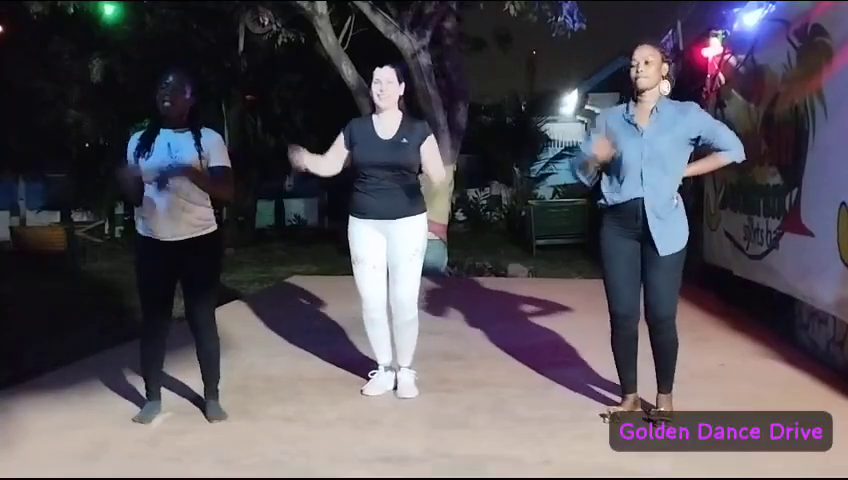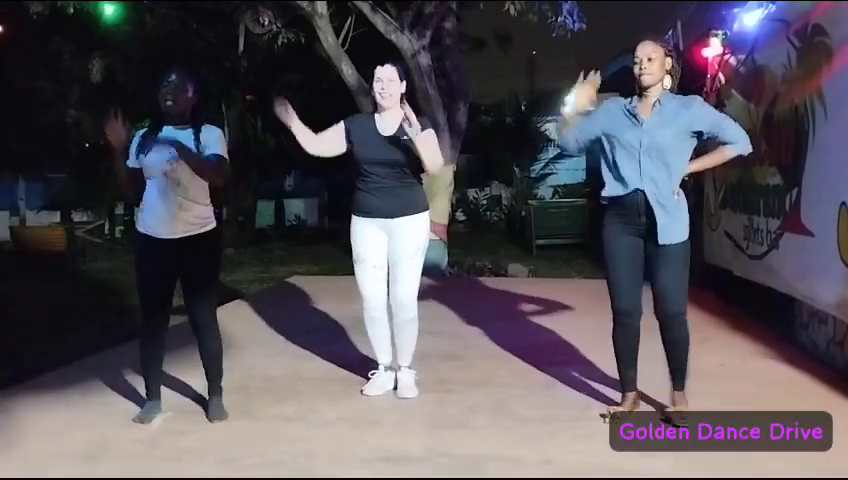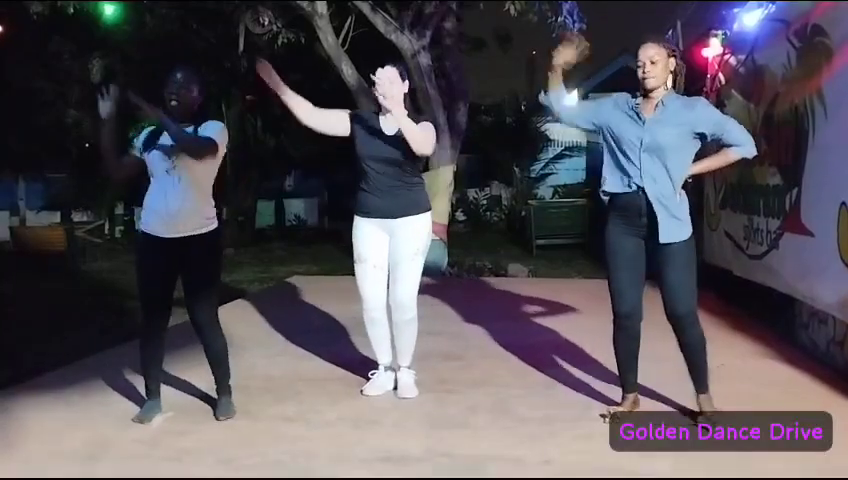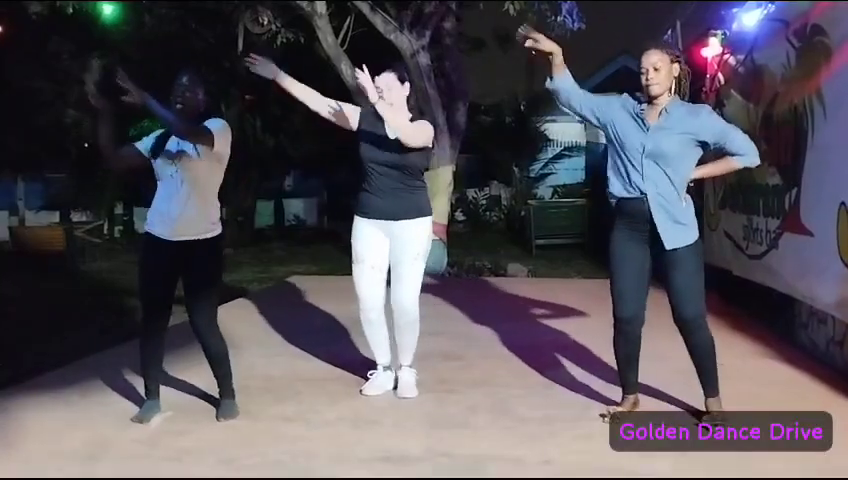
dt=0.1s
person 1, frame 1
left shoulder: (686, 114)
right shoulder: (609, 119)
left elbow: (733, 149)
right elbow: (584, 175)
left wrist: (681, 172)
right wrist: (593, 158)
left hip: (664, 225)
right hip: (618, 224)
left knee: (661, 315)
right knee: (622, 314)
left ankle: (665, 396)
right ankle: (629, 395)
person 1, frame 2
left shoulder: (690, 108)
right shoulder: (614, 111)
left elbow: (739, 142)
right elbow: (569, 141)
left wrist: (687, 167)
right wrist: (576, 109)
left hip: (668, 220)
right hip: (622, 219)
left knee: (672, 311)
right knee: (625, 312)
left ankle: (678, 393)
right ankle: (630, 394)
person 1, frame 3
left shoulder: (693, 109)
right shoulder: (615, 108)
left elbow: (744, 145)
right elbow: (566, 111)
left wrist: (690, 169)
right wrist: (558, 69)
left hip: (670, 221)
right hip: (623, 219)
left knee: (682, 311)
right knee: (625, 313)
left ankle: (703, 395)
right ankle: (629, 395)
person 1, frame 4
left shoulder: (697, 117)
right shoulder: (621, 111)
left elbow: (747, 153)
right elbow: (573, 98)
left wrist: (693, 173)
right wrist: (556, 55)
left hip: (675, 226)
right hip: (628, 225)
left knee: (690, 316)
right knee: (627, 317)
left ankle: (713, 399)
right ankle: (629, 396)
person 2, frame 1
left shoulder: (209, 139)
right shoulder: (140, 141)
left elbow: (226, 189)
right elbow: (133, 194)
left wrist: (188, 171)
right wrist: (131, 186)
left hip: (200, 242)
right hip: (153, 244)
left knee: (202, 321)
right knee: (154, 321)
left ankle: (212, 397)
right ankle: (152, 399)
person 2, frame 2
left shoulder: (210, 134)
right shoulder: (144, 137)
left elbow: (217, 175)
right elbow: (131, 190)
left wrist: (178, 146)
right wrist: (117, 151)
left hip: (198, 239)
right hip: (152, 240)
left knee: (203, 319)
right knee: (152, 320)
left ankle: (215, 395)
right ankle: (153, 398)
person 2, frame 3
left shoulder: (213, 130)
right shoulder: (150, 137)
left elbow: (198, 150)
right elbow: (116, 170)
left wrist: (156, 114)
right wrist: (107, 120)
left hip: (200, 239)
right hip: (154, 240)
left knee: (205, 318)
right knee: (153, 320)
left ankle: (224, 392)
right ankle: (152, 398)
person 2, frame 4
left shoulder: (218, 129)
right shoulder: (159, 138)
left elbow: (189, 132)
right elbow: (115, 158)
left wrist: (143, 99)
right wrist: (103, 110)
left hip: (202, 243)
right hip: (158, 241)
left knee: (204, 323)
right knee: (153, 321)
left ankle: (227, 394)
right ankle: (152, 398)
person 3, frame 1
left shoulder: (418, 130)
right shoulder: (355, 129)
left elbow: (436, 173)
right elbow: (330, 165)
left wrist: (435, 173)
right wrist: (305, 159)
left hip: (407, 222)
right hip: (364, 223)
left knee: (404, 300)
right knee: (371, 301)
left ankle: (406, 371)
right ankle: (384, 369)
person 3, frame 2
left shoulder: (419, 128)
right shoulder: (356, 124)
left elbow: (432, 163)
right elbow: (317, 146)
left wrist: (414, 130)
right wrist: (292, 122)
left hip: (410, 220)
right hip: (367, 221)
left knee: (403, 299)
right knee: (372, 299)
left ankle: (406, 371)
right ankle: (385, 369)
person 3, frame 3
left shoulder: (420, 125)
right shoulder: (359, 121)
left elbow: (422, 146)
right elbow: (312, 116)
left wrist: (397, 110)
right wrist: (277, 85)
left hip: (410, 220)
right hip: (368, 222)
left knee: (403, 300)
right knee: (371, 299)
left ankle: (405, 371)
right ankle: (384, 369)
person 3, frame 4
left shoulder: (422, 126)
right shoulder: (365, 118)
left elbow: (408, 136)
right elbow: (321, 103)
left wrist: (381, 103)
right wrist: (278, 75)
left hip: (411, 223)
right hip: (368, 221)
left knee: (405, 301)
right knee: (369, 299)
left ankle: (405, 371)
right ankle: (382, 368)
